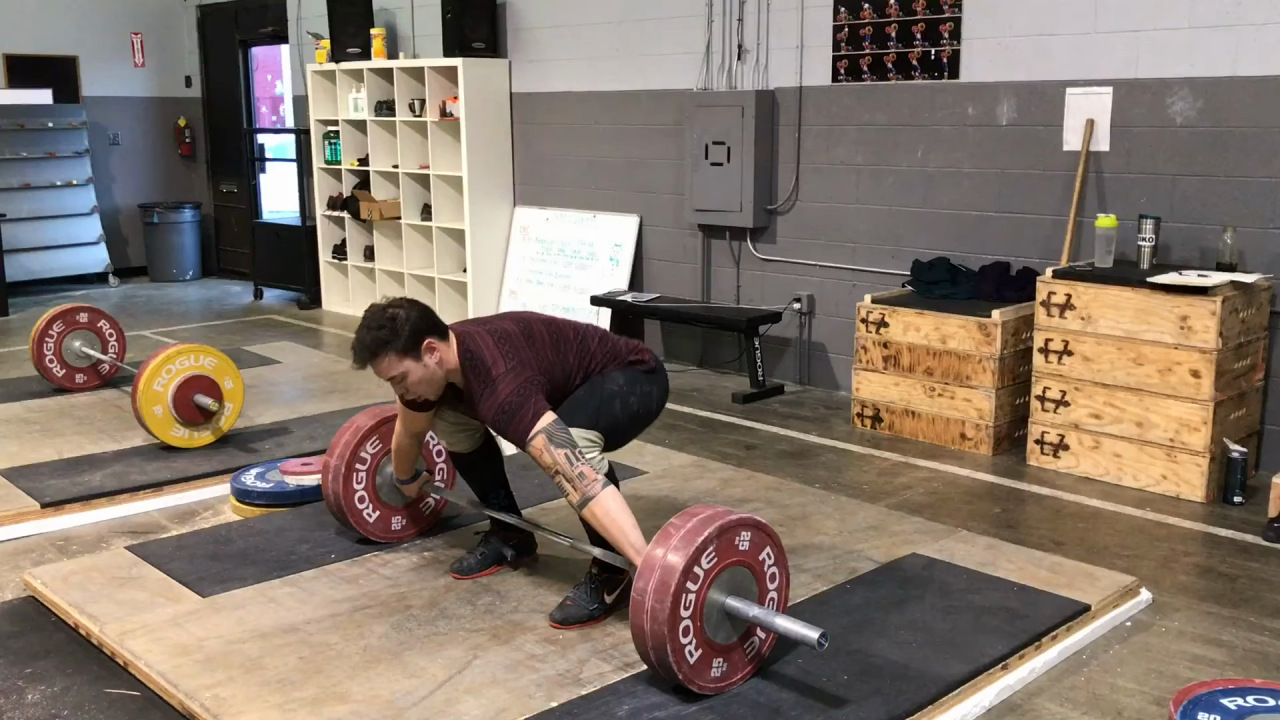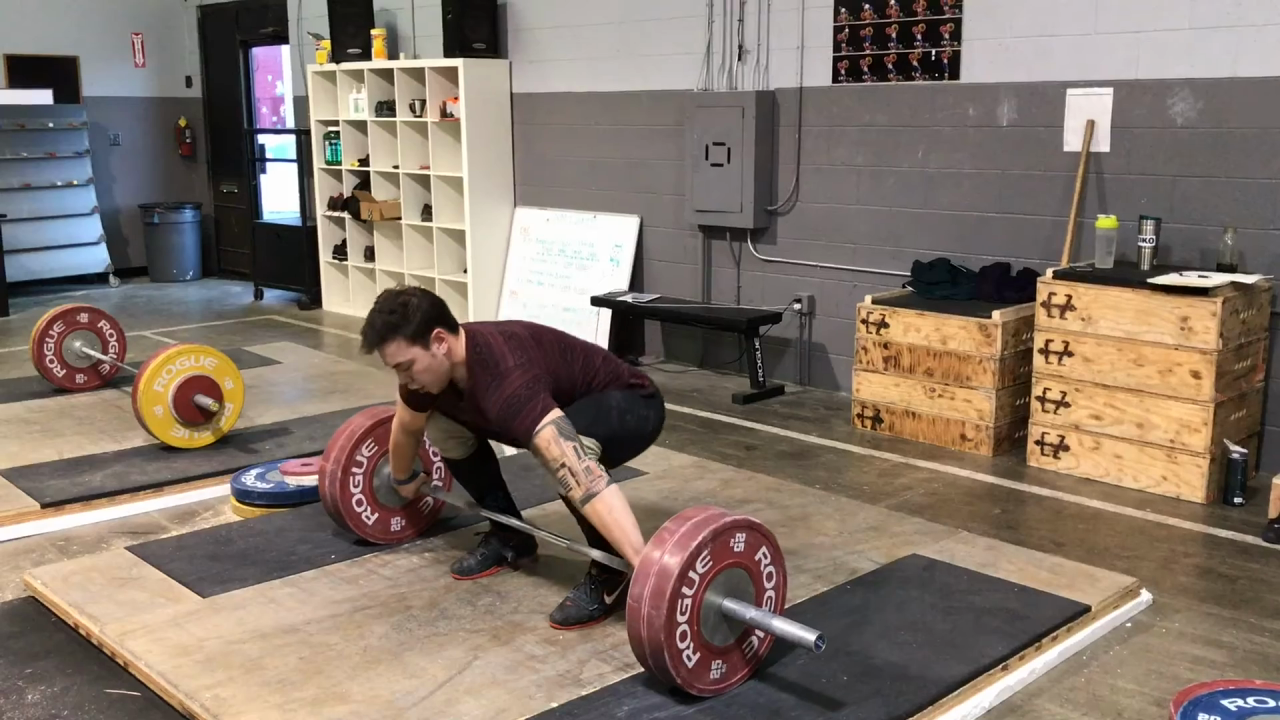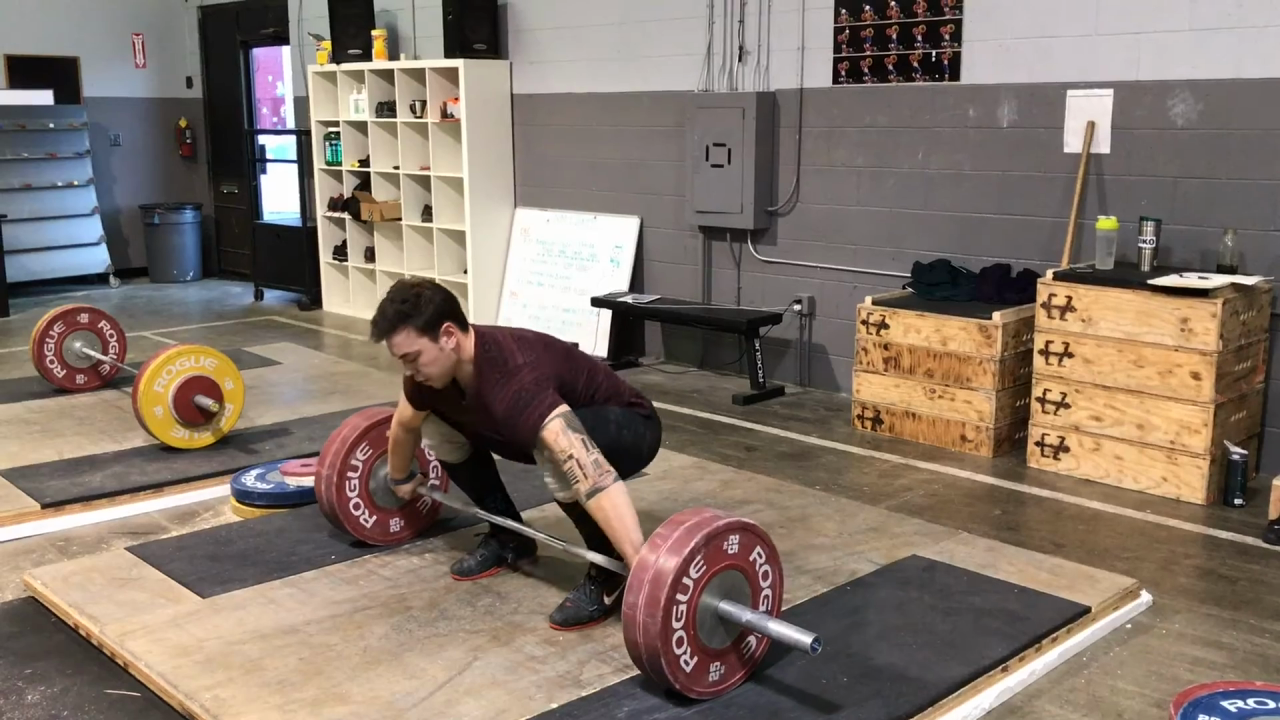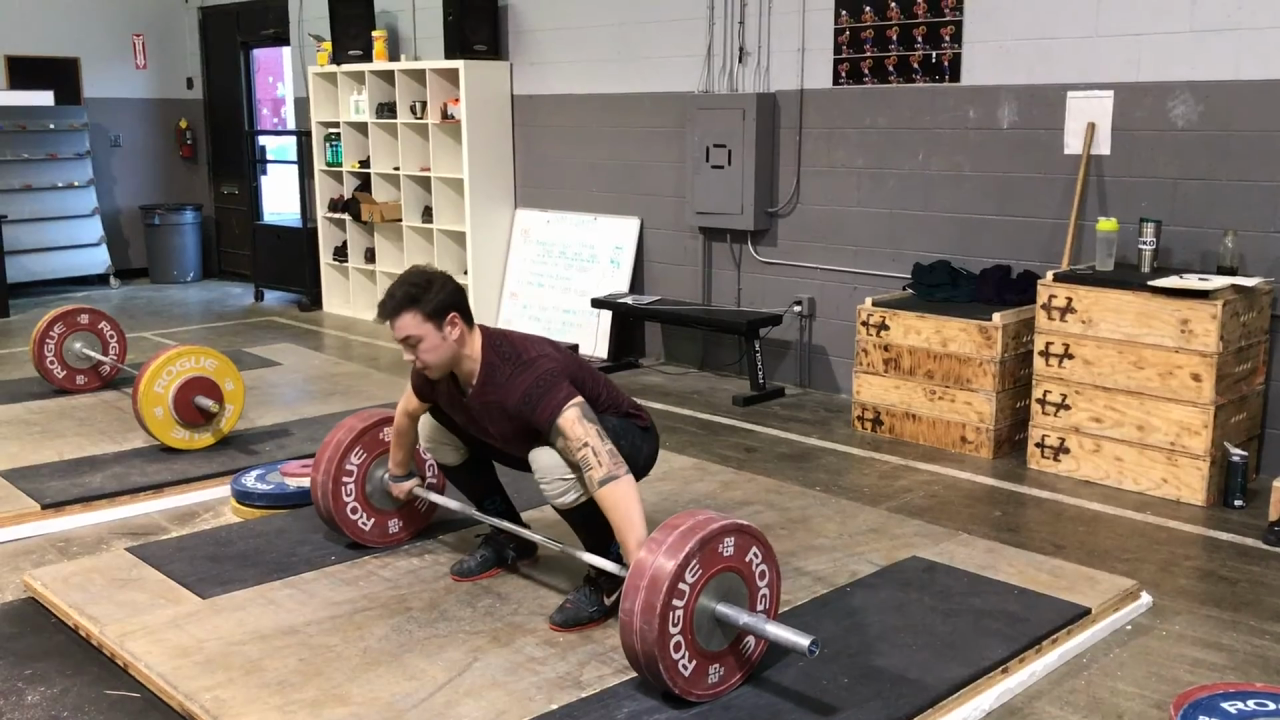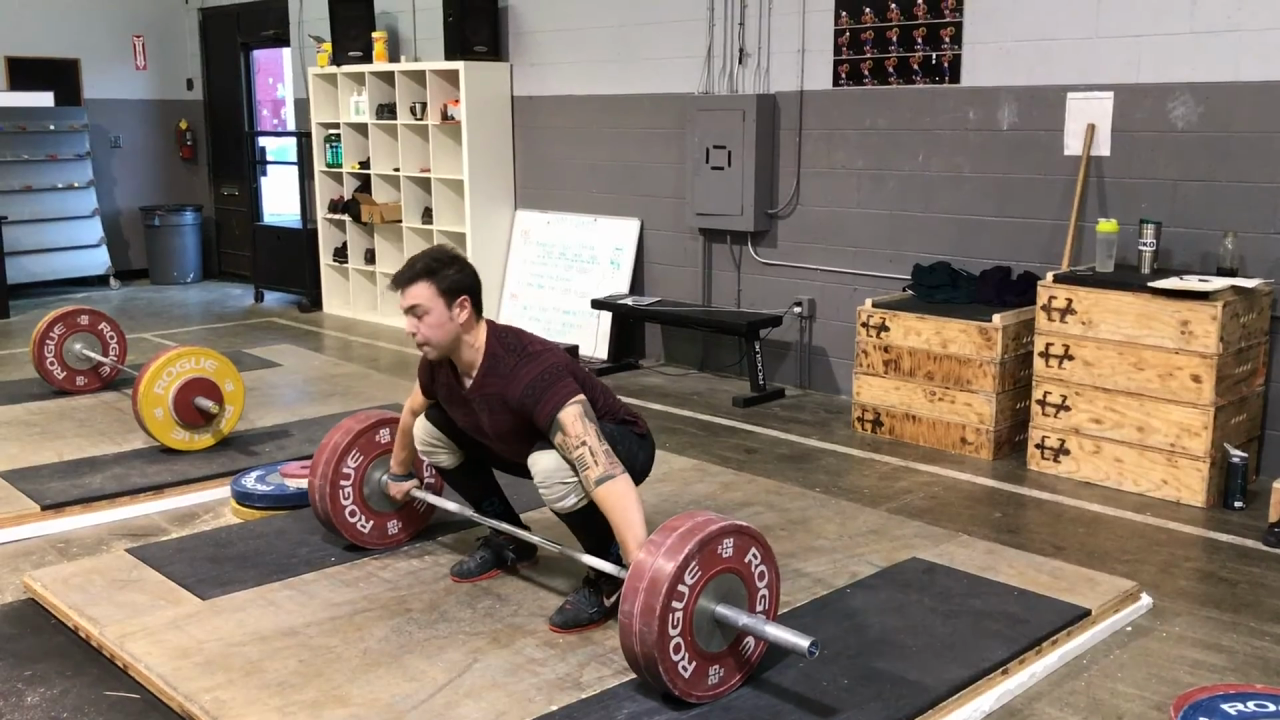
dt=0.2s
person 1, frame 1
left shoulder: (500, 381)
right shoulder: (432, 363)
left elbow: (578, 477)
right elbow: (409, 432)
right wrist: (406, 480)
left hip: (631, 376)
right hip: (566, 378)
left knee: (574, 441)
right knee: (451, 422)
left ankle: (612, 572)
right ankle: (509, 535)
person 1, frame 2
left shoulder: (505, 378)
right shoulder: (430, 363)
left elbow: (583, 476)
right elbow: (406, 429)
right wrist: (404, 480)
left hip: (630, 404)
right hip: (564, 395)
left knee: (567, 454)
right knee: (443, 427)
left ankle: (611, 572)
right ankle: (509, 536)
person 1, frame 3
left shoulder: (513, 378)
right shoulder: (433, 367)
left elbow: (588, 472)
right elbow: (405, 426)
right wrist: (400, 479)
left hip: (628, 425)
left knee: (562, 460)
right knee: (438, 429)
left ankle: (611, 573)
right ankle: (509, 538)
person 1, frame 4
left shoulder: (524, 373)
right shoulder: (436, 369)
left elbow: (602, 464)
right elbow: (407, 414)
right wrist: (399, 474)
left hip: (625, 436)
left knee: (554, 460)
right knee: (434, 429)
left ankle: (610, 573)
right ankle: (509, 539)
person 1, frame 5
left shoulder: (528, 368)
right shoulder: (439, 362)
left elbow: (599, 466)
right elbow: (412, 412)
right wrist: (399, 472)
left hip: (622, 443)
left knee: (553, 465)
right knee: (431, 430)
left ankle: (610, 575)
right ankle: (508, 539)
